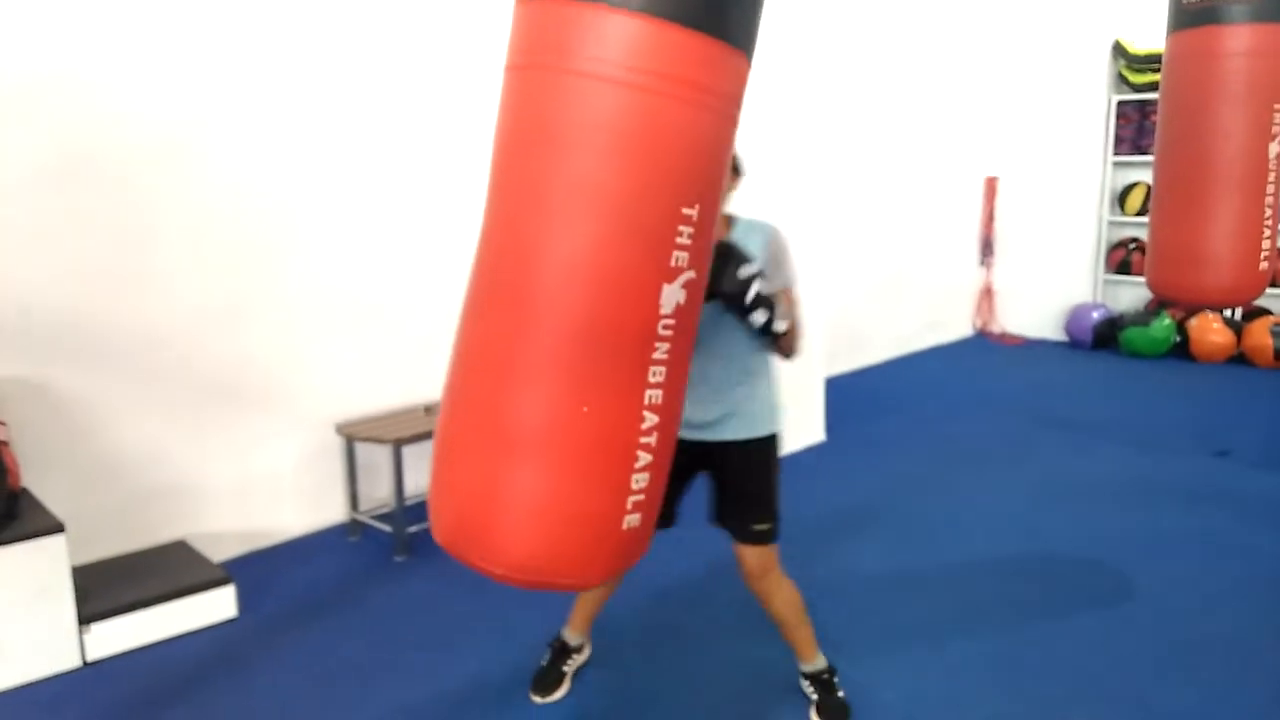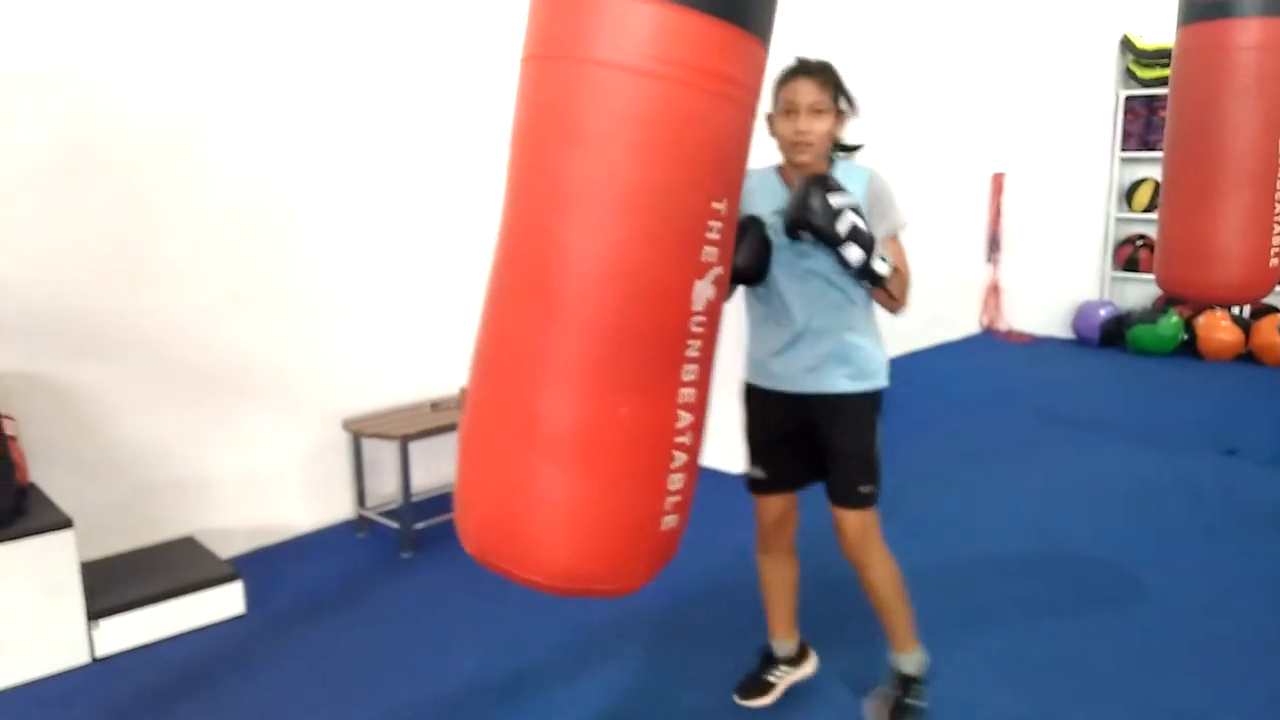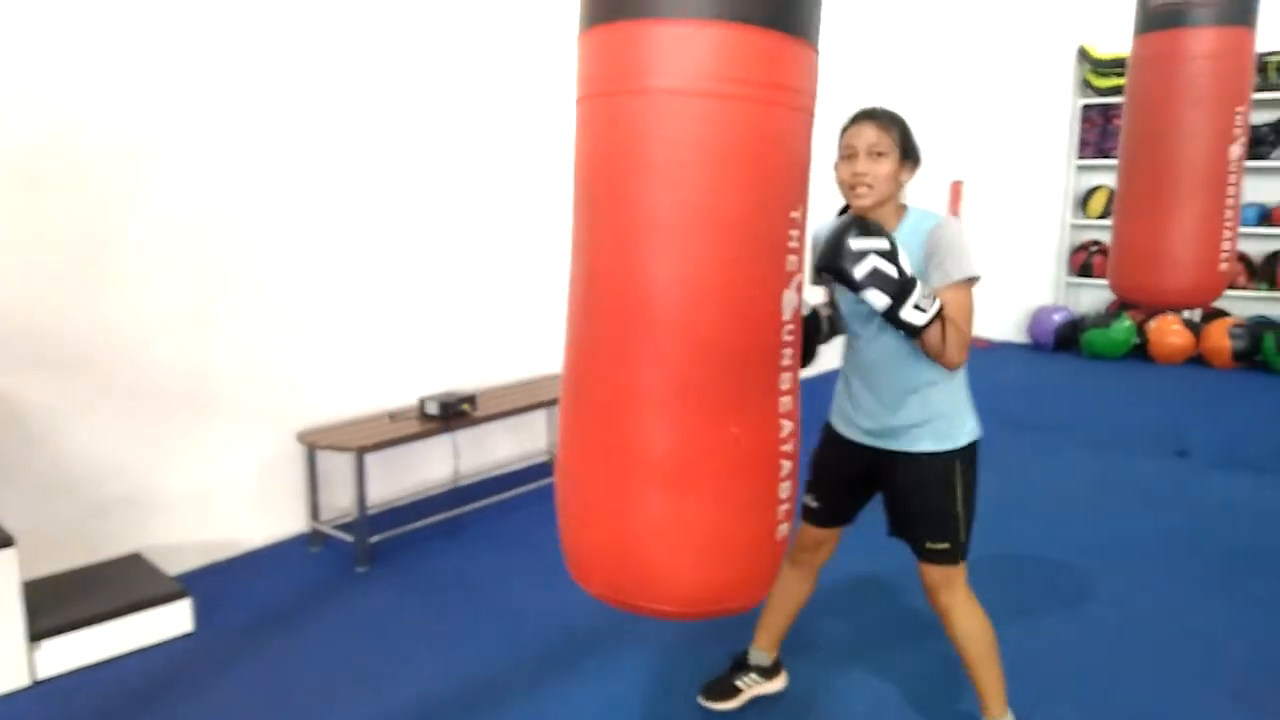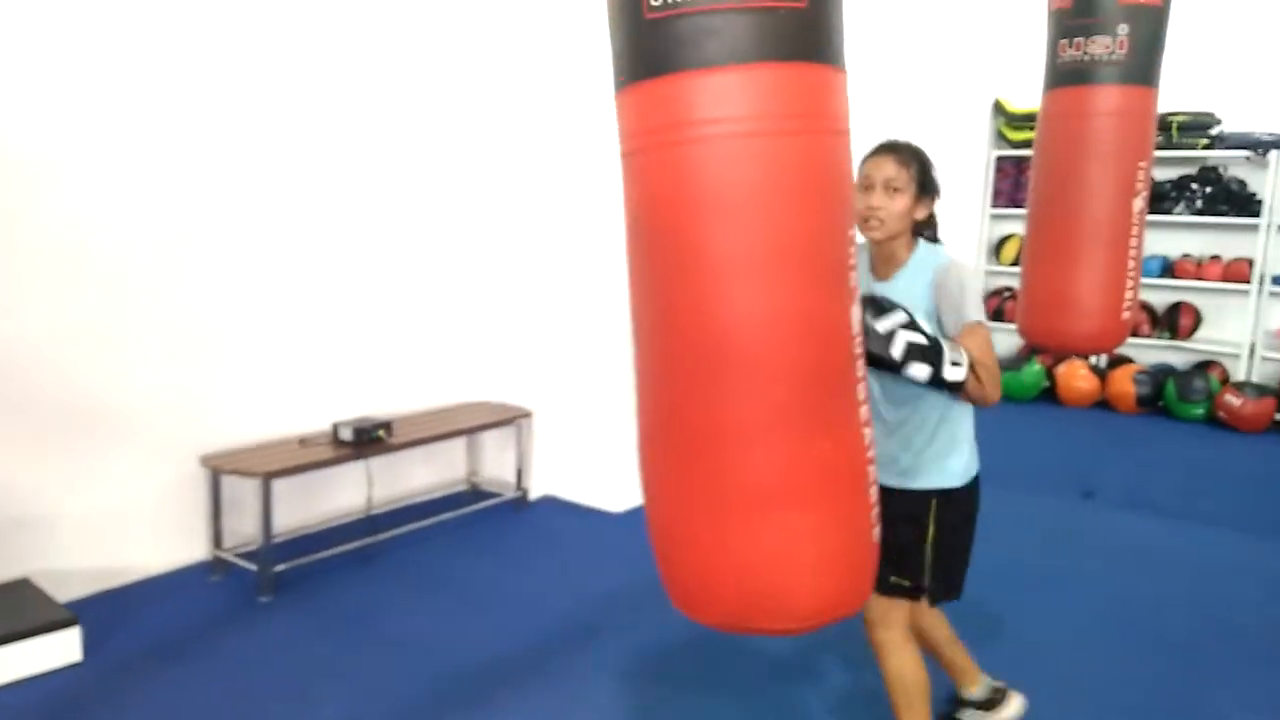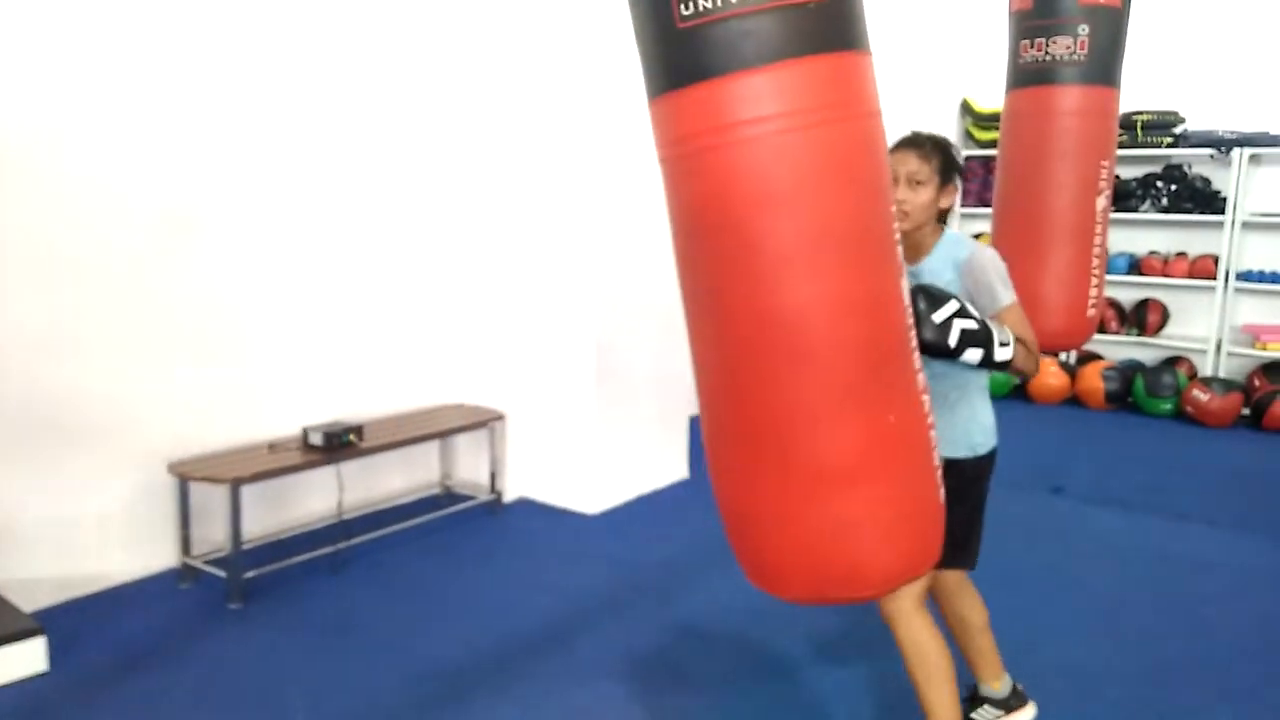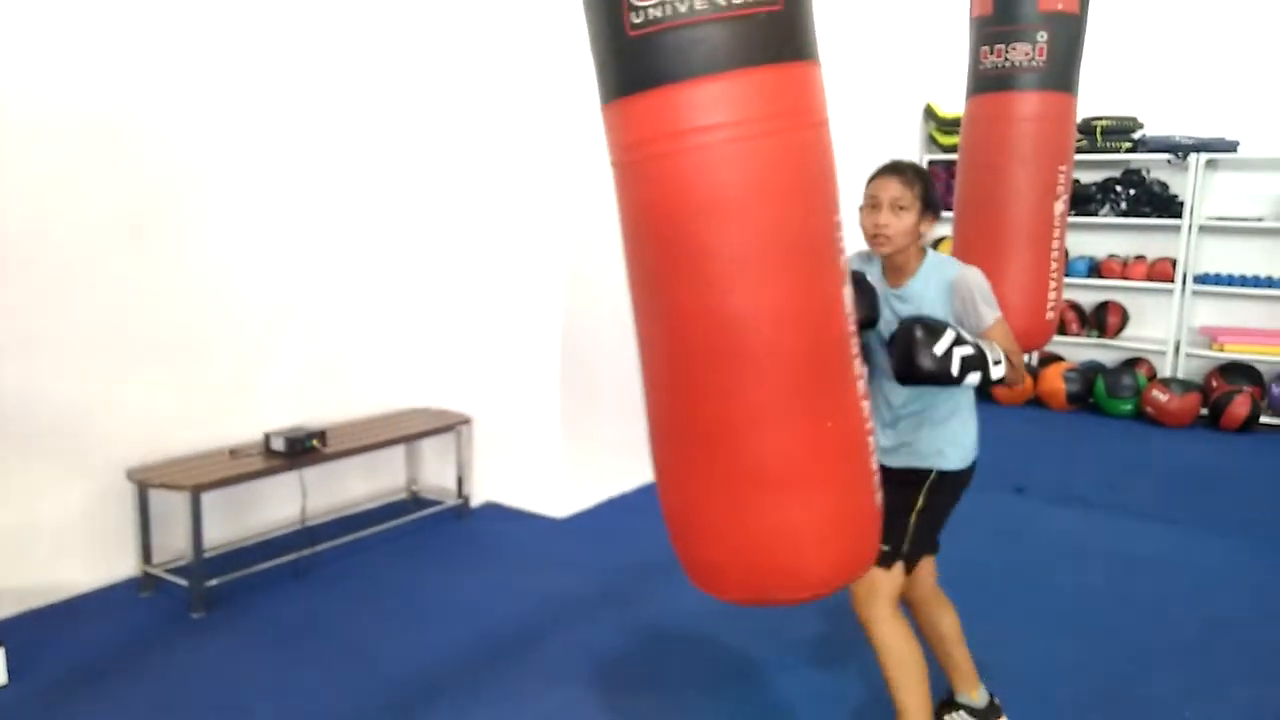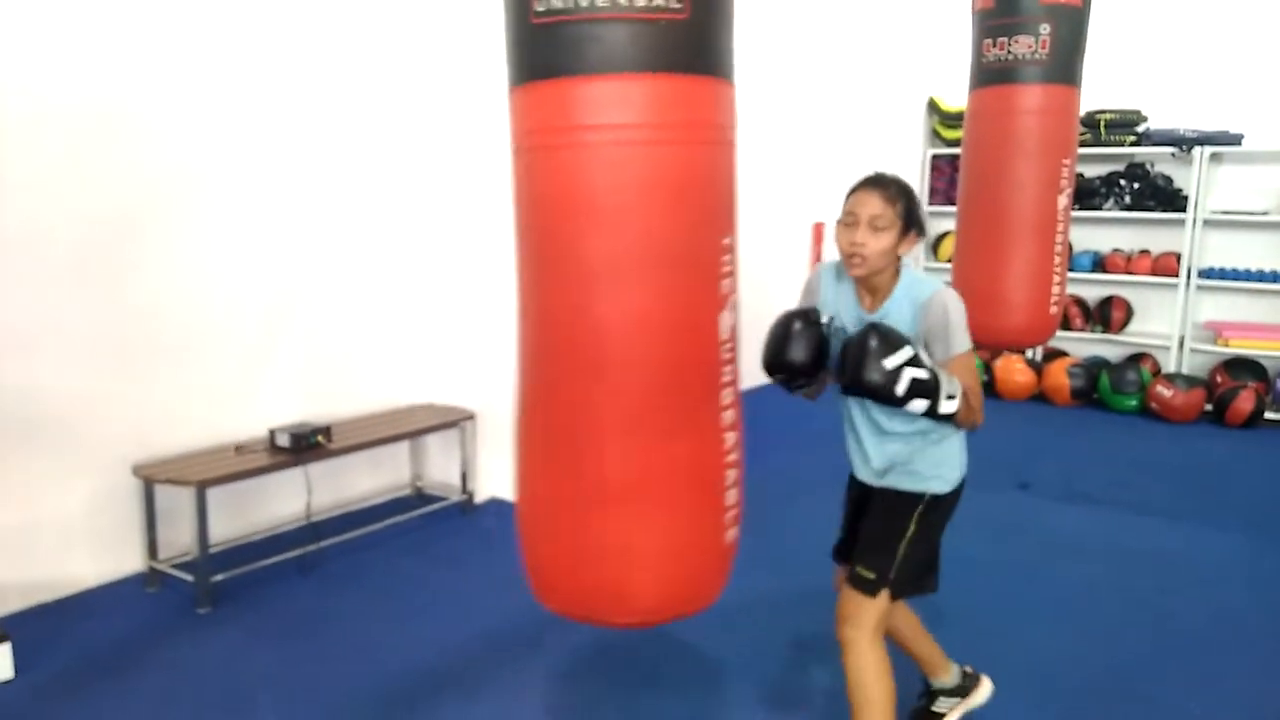
dt=0.3s
person 1, frame 1
left shoulder: (764, 241)
left elbow: (788, 344)
left wrist: (752, 296)
left hip: (745, 427)
right hip: (670, 426)
left knee: (760, 566)
left ankle: (816, 672)
right ankle: (572, 644)
person 1, frame 2
left shoulder: (866, 186)
right shoulder: (749, 190)
left elbow: (896, 297)
left wrist: (851, 233)
right wrist: (727, 267)
left hip: (845, 383)
right hip: (771, 381)
left knee: (858, 533)
right knee: (773, 521)
left ankle: (908, 666)
right ankle: (788, 653)
person 1, frame 3
left shoulder: (940, 234)
right shoulder: (830, 237)
left elbow: (953, 350)
left wrist: (889, 283)
right wrist: (804, 332)
left hip: (932, 438)
right hip: (854, 426)
left knee: (944, 584)
right knee: (807, 548)
right ankle: (760, 664)
person 1, frame 4
left shoulder: (947, 276)
right shoulder: (852, 268)
left elbow: (987, 387)
left wrist: (919, 353)
left hip: (934, 477)
right hip: (881, 466)
left knee: (889, 620)
right knee: (908, 602)
person 1, frame 5
left shoulder: (973, 261)
left elbow: (1028, 358)
left wrist: (971, 337)
left hip: (955, 448)
left knee: (899, 595)
right knee: (942, 577)
person 1, frame 6
left shoulder: (960, 282)
right shoulder: (860, 272)
left elbow: (1015, 371)
left hip: (938, 457)
right hip: (888, 452)
left knee: (872, 595)
right knee: (918, 582)
person 1, frame 7
left shoulder: (934, 302)
right shoulder: (824, 284)
left elbow: (971, 412)
right elbow: (813, 383)
left wrist: (919, 386)
right wrist: (795, 369)
left hip: (923, 477)
right hip: (869, 468)
left knee: (856, 621)
right knee: (868, 592)
